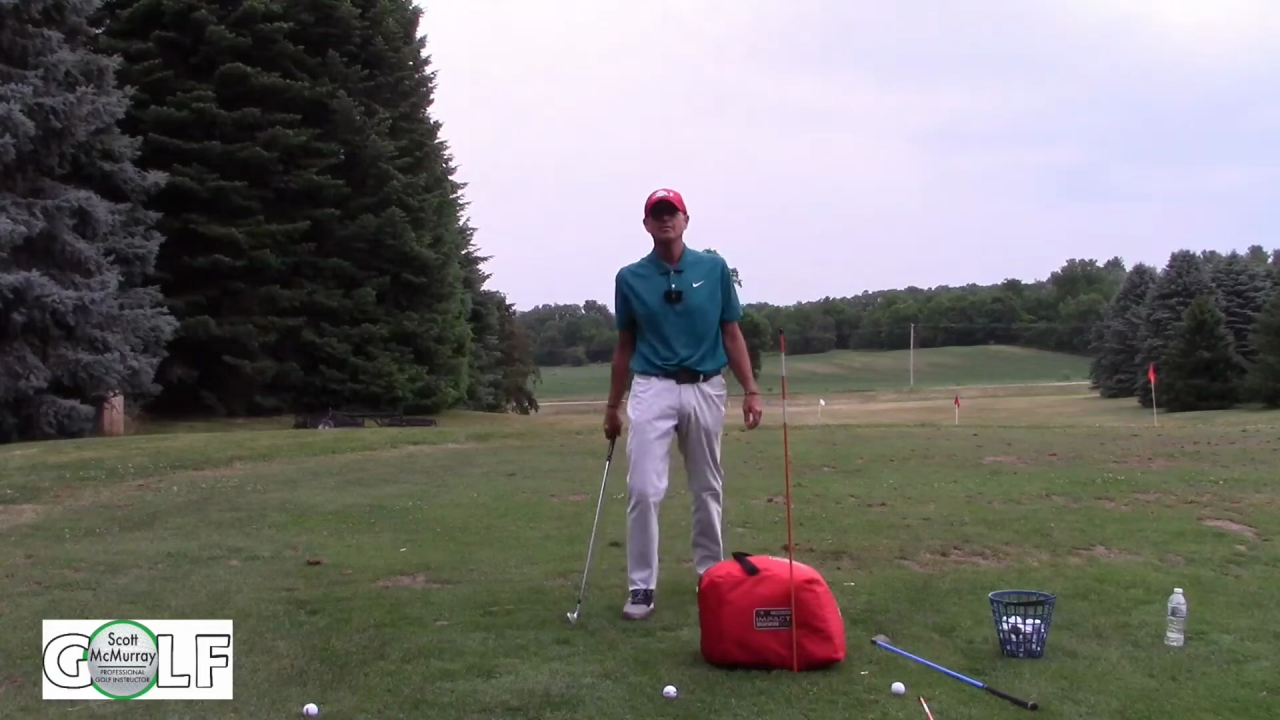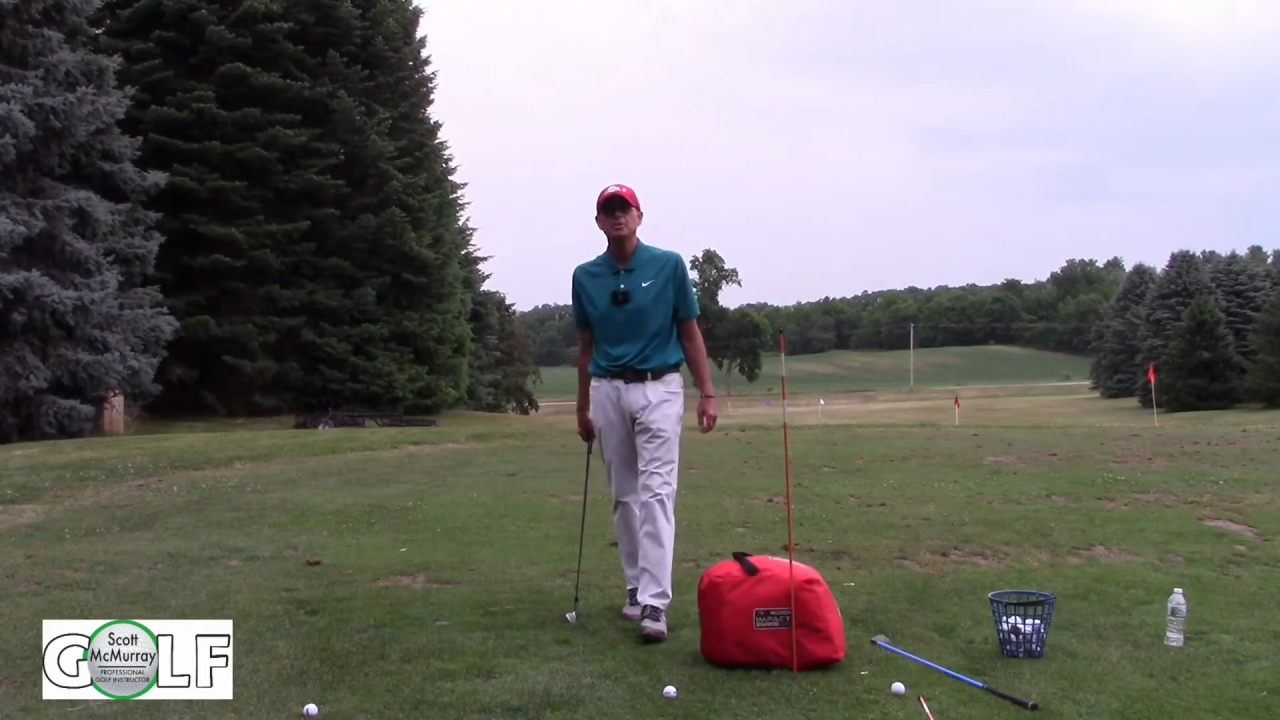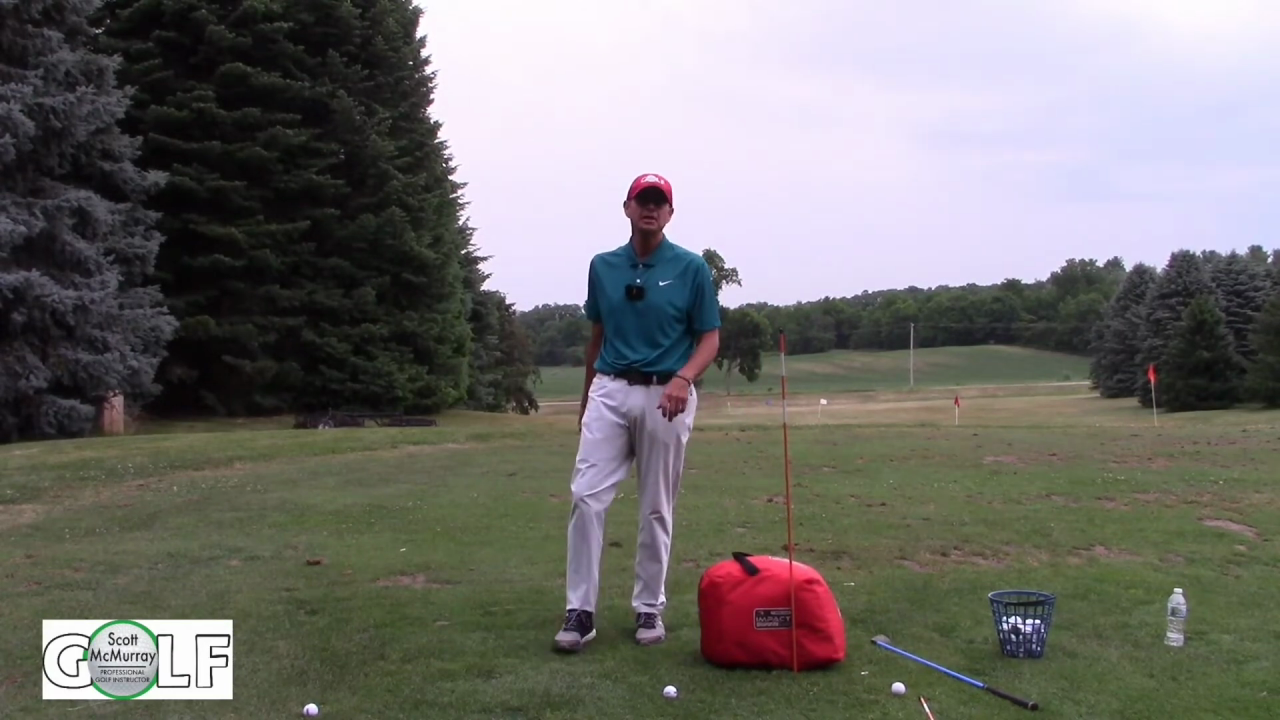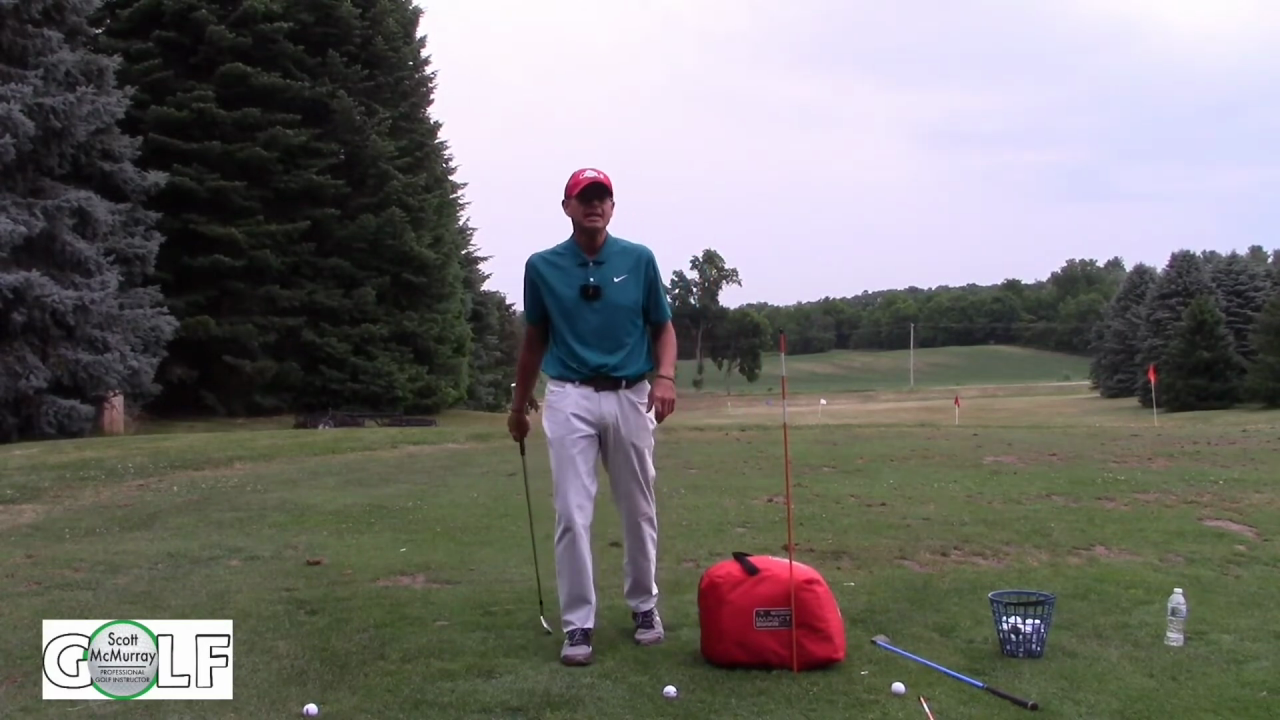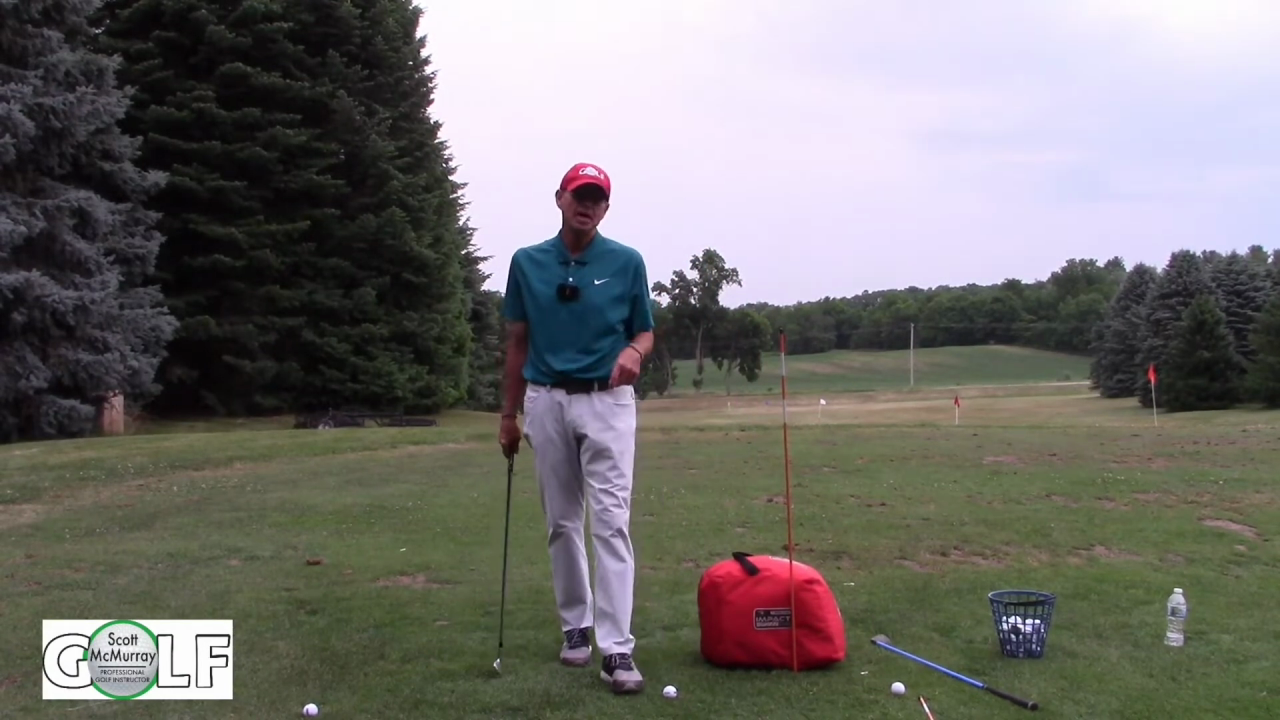
dt=1s
person 1, frame 1
left shoulder: (715, 269)
right shoulder: (630, 277)
left elbow: (732, 334)
right elbow: (625, 346)
left wrist: (751, 391)
right wrist: (613, 405)
left hip: (706, 389)
right hip: (652, 390)
left knee: (707, 490)
right knee: (645, 491)
left ankle: (710, 573)
right ankle: (641, 586)
person 1, frame 2
left shoulder: (669, 265)
right shoulder: (585, 276)
left elbow: (690, 333)
right elbow: (586, 345)
left wrist: (707, 393)
right wrist: (581, 408)
left hip: (659, 389)
right hip: (608, 392)
left knee: (657, 492)
right knee: (624, 495)
left ankle: (655, 603)
right ankle: (636, 586)
person 1, frame 3
left shoulder: (691, 267)
right shoulder: (602, 266)
left elbow: (710, 339)
left wrist: (683, 378)
right wrist: (586, 398)
left hip: (665, 399)
right hip: (610, 392)
left knee: (656, 509)
right knee: (587, 498)
left ankle: (649, 607)
right ankle: (581, 611)
person 1, frame 4
left shoulder: (639, 260)
right shoulder: (541, 266)
left elbow: (662, 327)
right elbow: (534, 340)
left wrist: (665, 376)
right wrist: (518, 404)
left hip: (629, 398)
right hip: (569, 400)
left knee: (638, 513)
right knee: (572, 516)
left ankle: (644, 605)
right ankle: (578, 625)
person 1, frame 5
left shoulder: (627, 262)
right shoulder: (526, 262)
left elbow: (645, 333)
right elbow: (518, 343)
left wrist: (633, 353)
right wrist: (509, 413)
left hip: (608, 403)
right hip: (547, 403)
left knee: (611, 521)
right knee: (563, 523)
left ankle: (617, 649)
right ankle: (576, 625)
